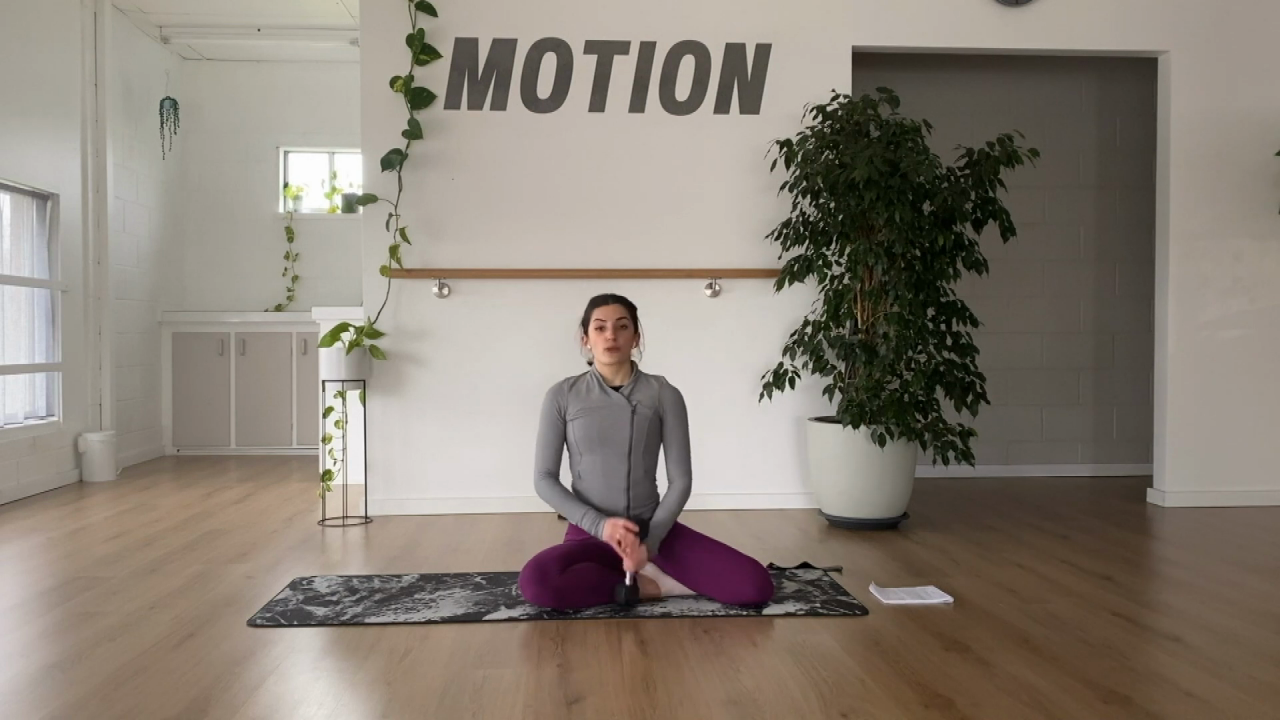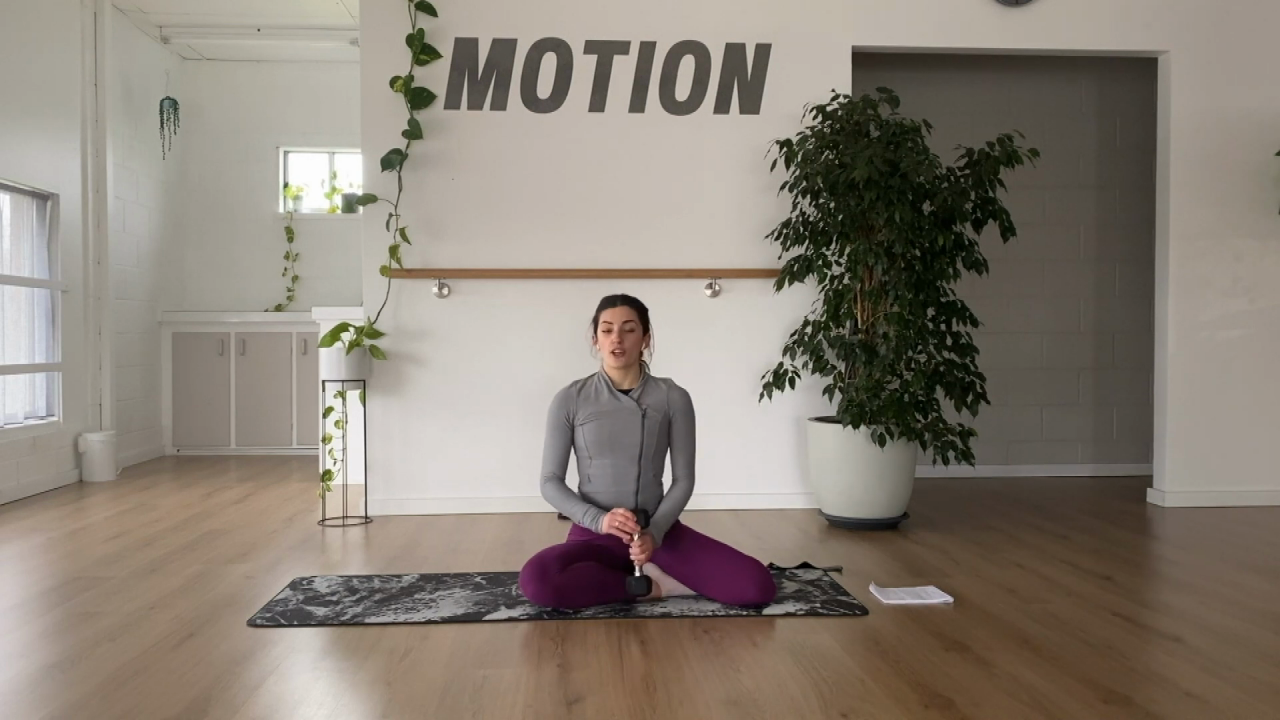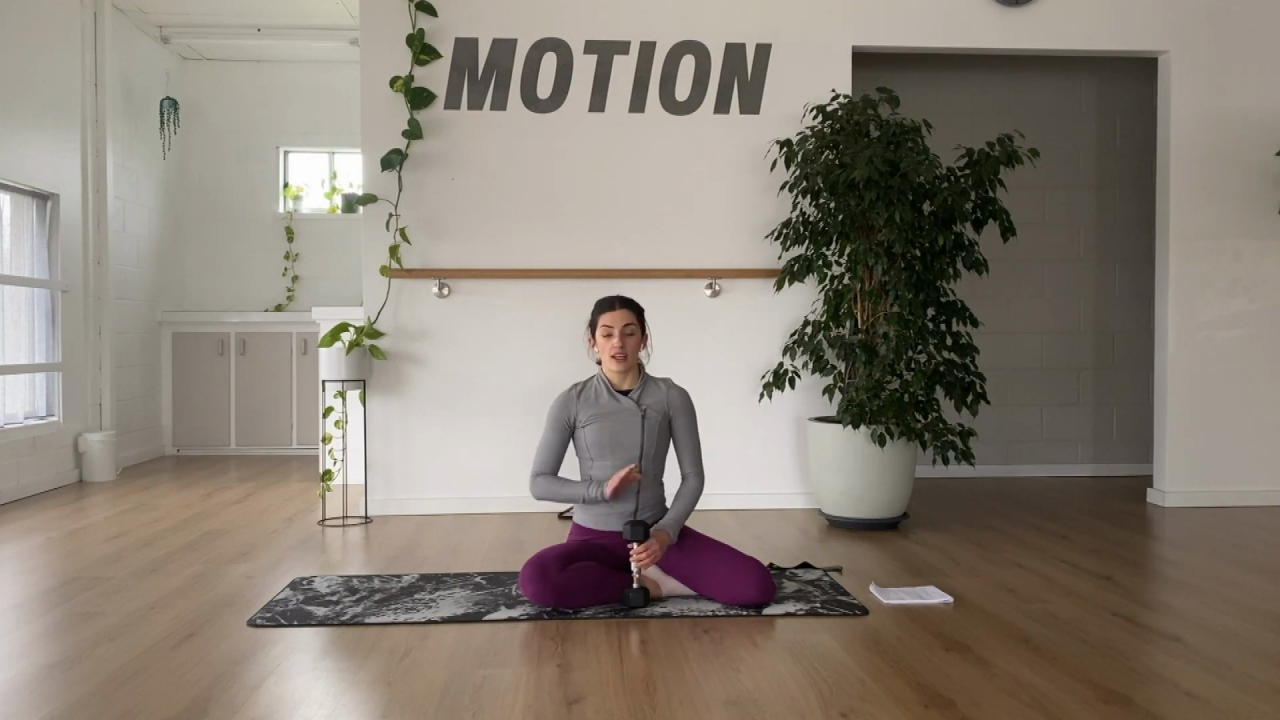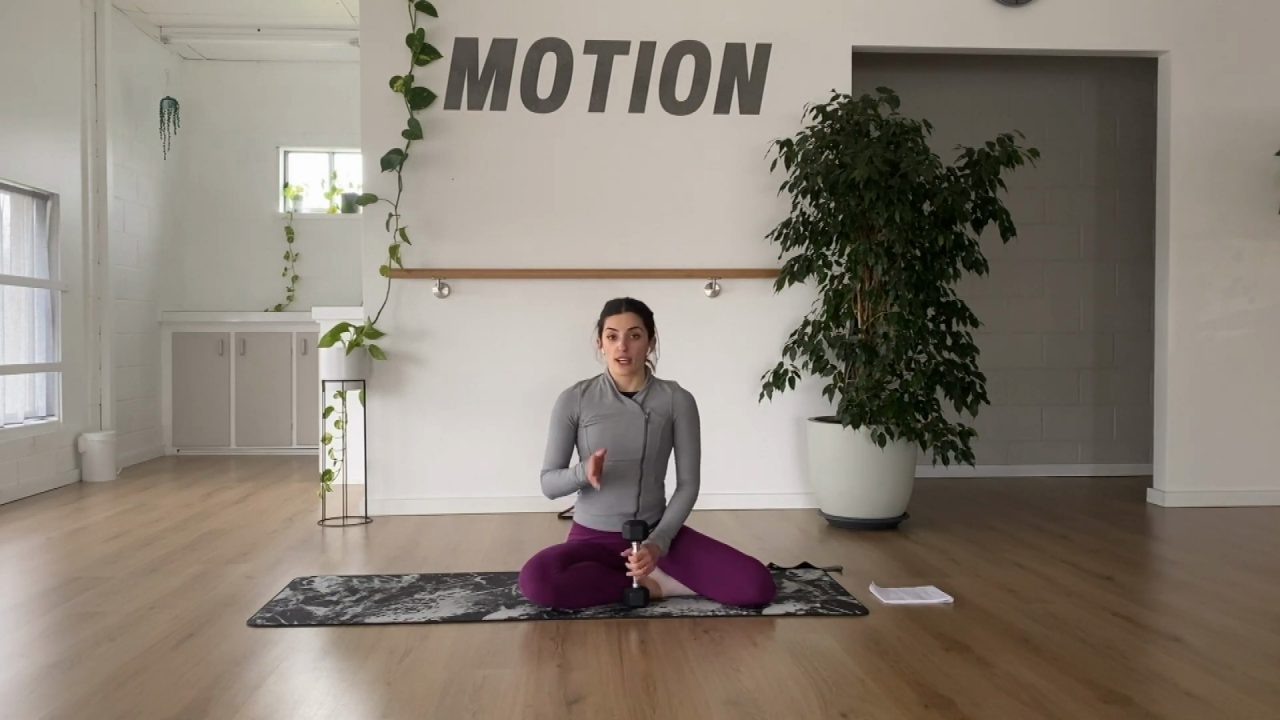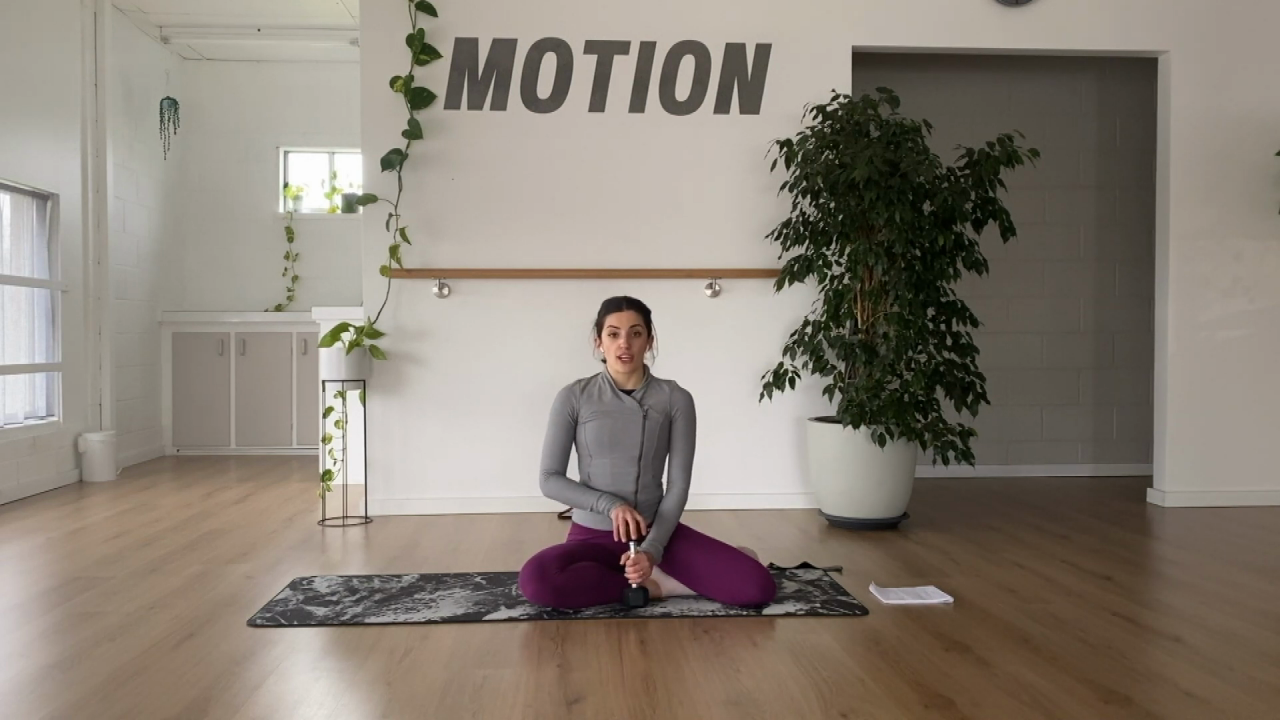
dt=1s
person 1, frame 1
left shoulder: (664, 395)
right shoulder: (562, 396)
left elbow: (681, 480)
right elbow: (544, 479)
left wrist: (650, 541)
right wrist: (600, 525)
left hip: (653, 532)
right hip: (589, 534)
left knee: (756, 586)
right knee: (535, 583)
left ankle: (649, 572)
right ankle: (655, 584)
person 1, frame 2
left shoulder: (673, 398)
right shoulder: (570, 400)
left elbow: (683, 480)
right elbow: (551, 481)
left wrist: (654, 532)
right wrist: (598, 519)
left hip: (658, 530)
right hip: (594, 534)
left knee: (757, 586)
right knee: (536, 581)
left ankle: (650, 571)
right ankle: (659, 584)
person 1, frame 3
left shoulder: (672, 397)
right shoulder: (571, 402)
left elbow: (693, 475)
right elbow: (540, 482)
left wrist: (668, 530)
right wrist: (601, 488)
left hip: (656, 532)
right hip: (593, 536)
left knee: (757, 585)
right knee: (535, 580)
left ankle: (649, 572)
right ankle: (656, 584)
person 1, frame 4
left shoulder: (677, 400)
right shoulder: (573, 400)
left elbow: (688, 483)
right elbow: (549, 484)
left wrist: (658, 543)
right wrist: (584, 471)
left hip: (657, 532)
right hip: (593, 536)
left knee: (757, 586)
right knee: (535, 580)
left ankle: (659, 566)
right ankle: (658, 584)
person 1, frame 5
left shoulder: (676, 399)
right shoulder: (572, 398)
left elbow: (679, 484)
right elbow: (550, 479)
left wrist: (653, 549)
right wrist: (609, 504)
left hip: (656, 530)
right hip: (593, 535)
left knee: (757, 586)
right knee: (536, 581)
left ankle: (660, 564)
right ankle: (659, 585)
